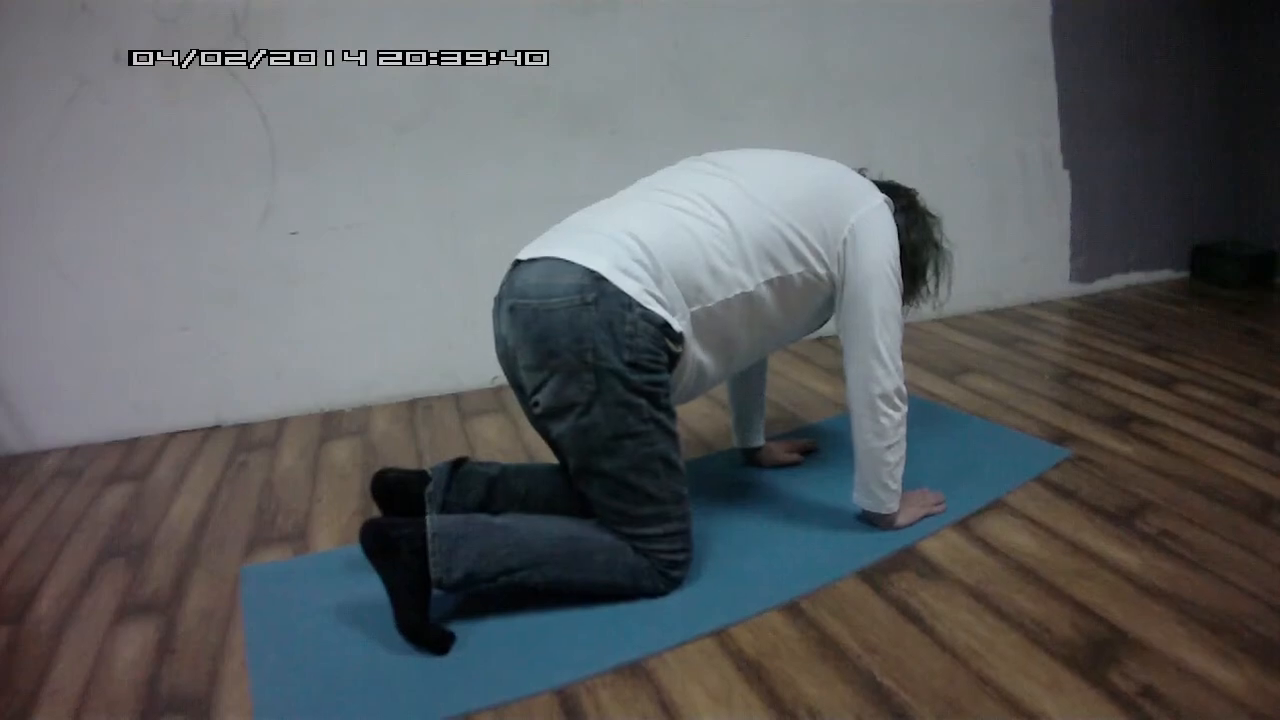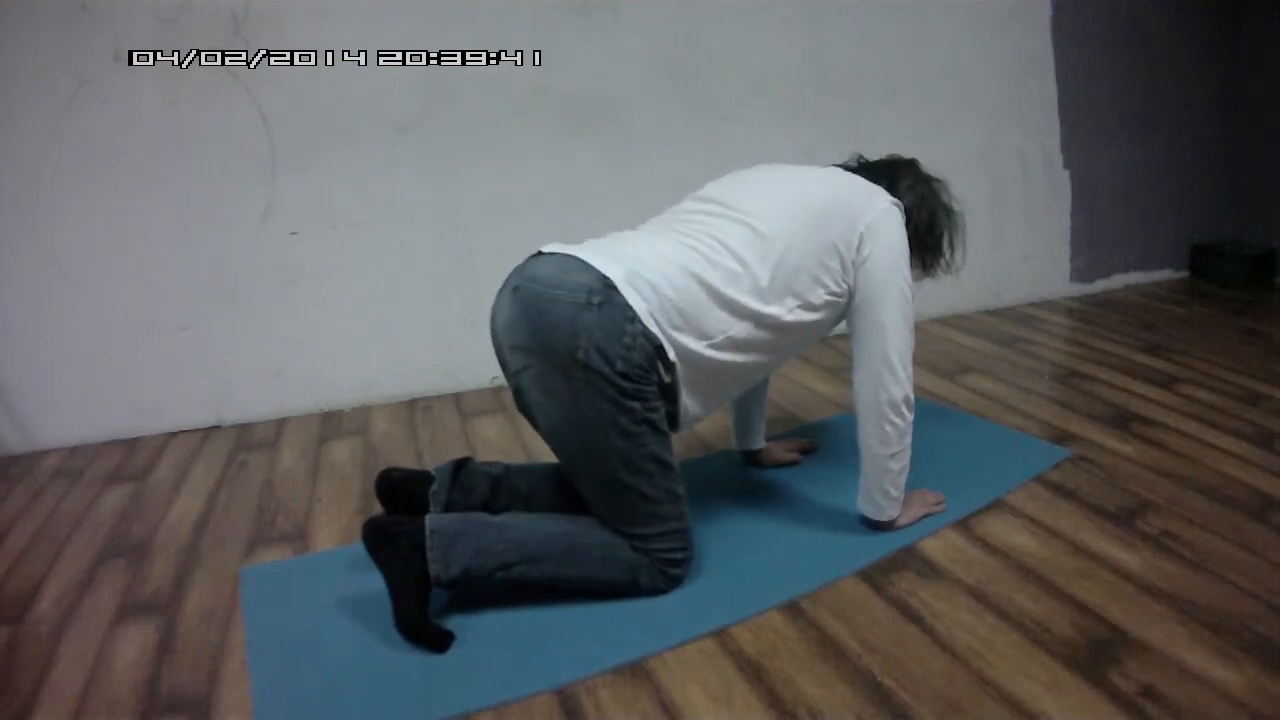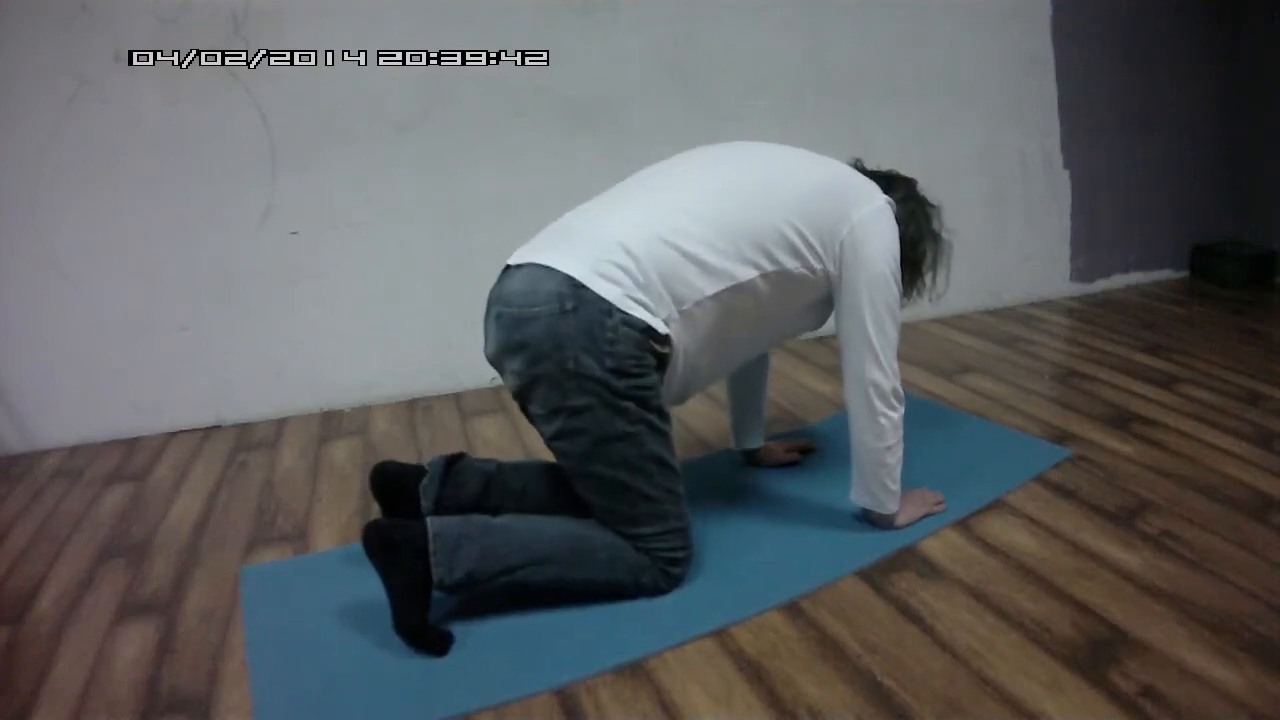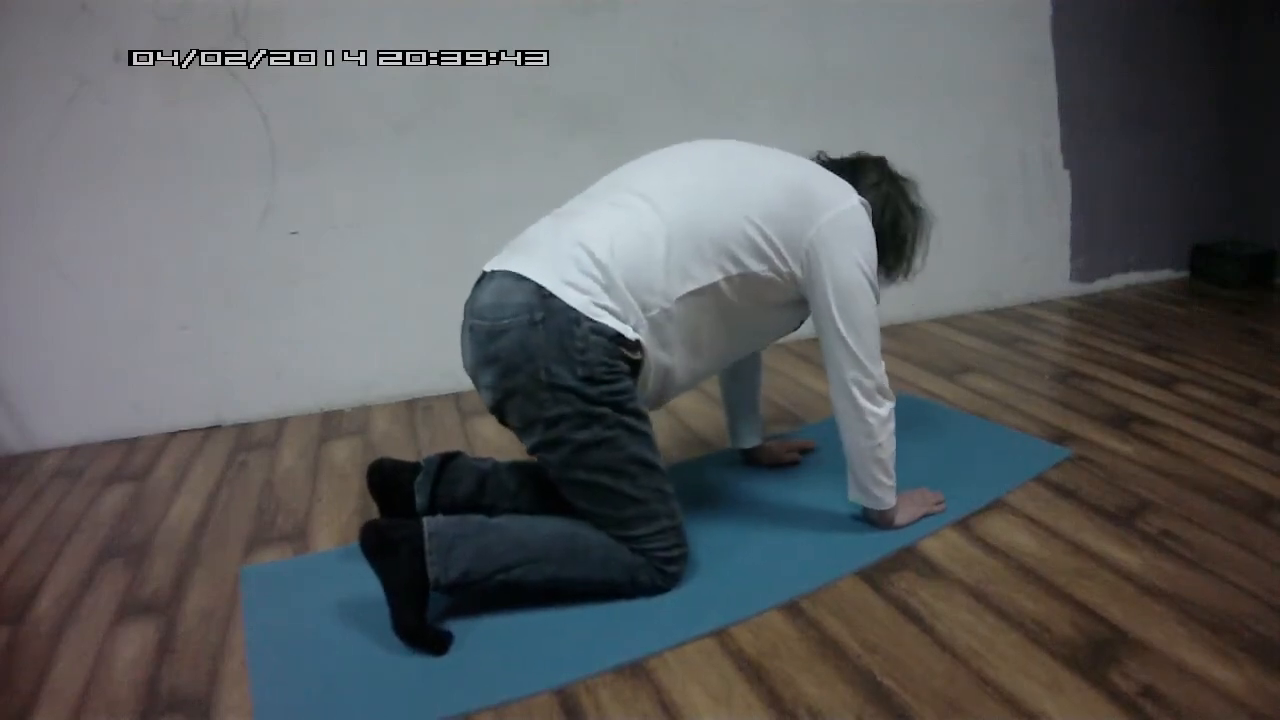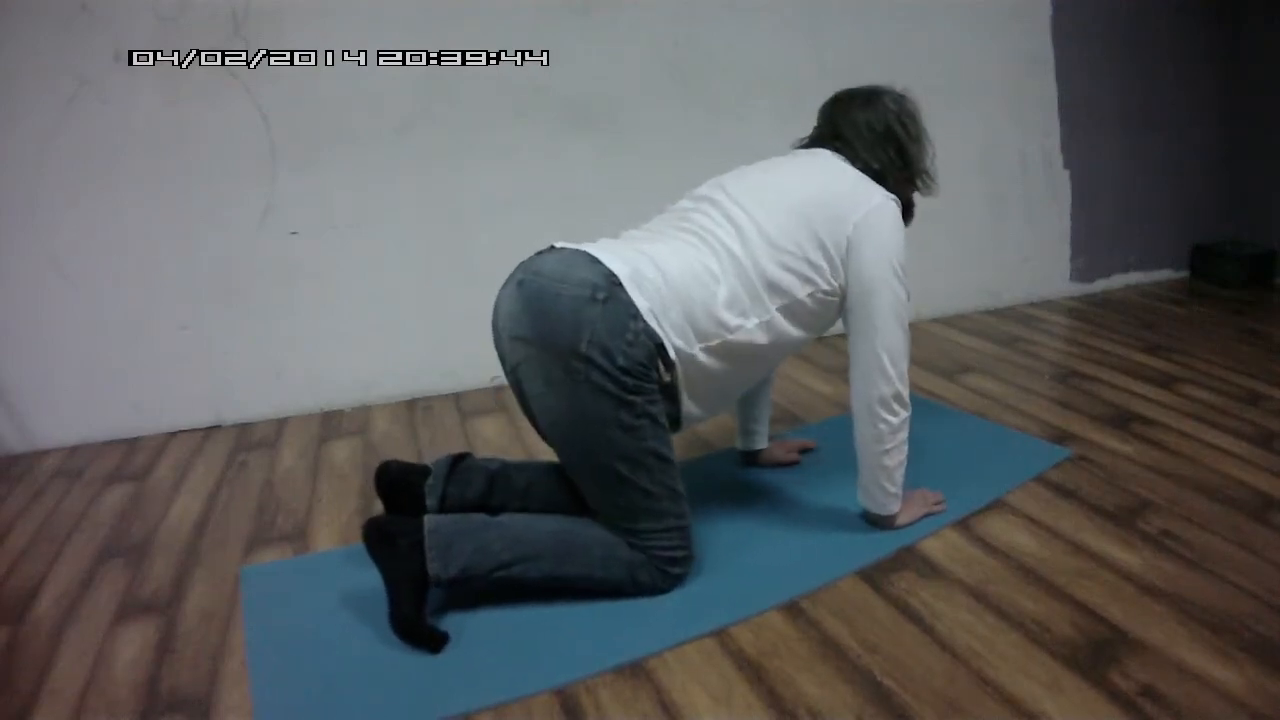
dt=1s
person 1, frame 1
left shoulder: (792, 195)
right shoulder: (869, 216)
left elbow: (741, 320)
right elbow: (876, 378)
left wrist: (753, 443)
right wrist: (884, 504)
left hip: (528, 294)
right hip: (598, 318)
left knee: (615, 488)
right knee: (656, 558)
left ankle: (438, 492)
right ankle: (425, 546)
person 1, frame 2
left shoulder: (795, 193)
right shoulder: (878, 218)
left elbow: (743, 323)
right elbow: (885, 380)
left wrist: (753, 444)
right wrist: (886, 506)
left hip: (534, 292)
right hip: (596, 329)
left knee: (613, 482)
right knee: (656, 557)
left ankle: (446, 491)
right ankle: (427, 544)
person 1, frame 3
left shoulder: (793, 188)
right shoulder: (869, 215)
left elbow: (742, 320)
right elbow: (873, 378)
left wrist: (752, 443)
right wrist: (885, 504)
left hip: (523, 297)
right hip: (587, 325)
left knee: (612, 483)
right knee: (657, 556)
left ankle: (437, 487)
right ankle: (430, 548)
person 1, frame 4
left shoulder: (770, 186)
right shoulder: (840, 214)
left elbow: (735, 325)
right elbow: (859, 379)
left wrist: (752, 441)
right wrist: (884, 504)
left hip: (500, 310)
right hip: (560, 333)
left knee: (600, 484)
right knee: (653, 556)
left ankle: (431, 486)
right ankle: (426, 548)
person 1, frame 5
left shoulder: (782, 179)
right shoulder: (872, 208)
left elbow: (750, 316)
right elbow: (880, 376)
left wrist: (755, 443)
right wrist: (887, 504)
left hip: (536, 291)
right hip: (597, 327)
left knee: (616, 487)
right knee: (657, 558)
left ankle: (440, 488)
right ankle: (428, 545)
